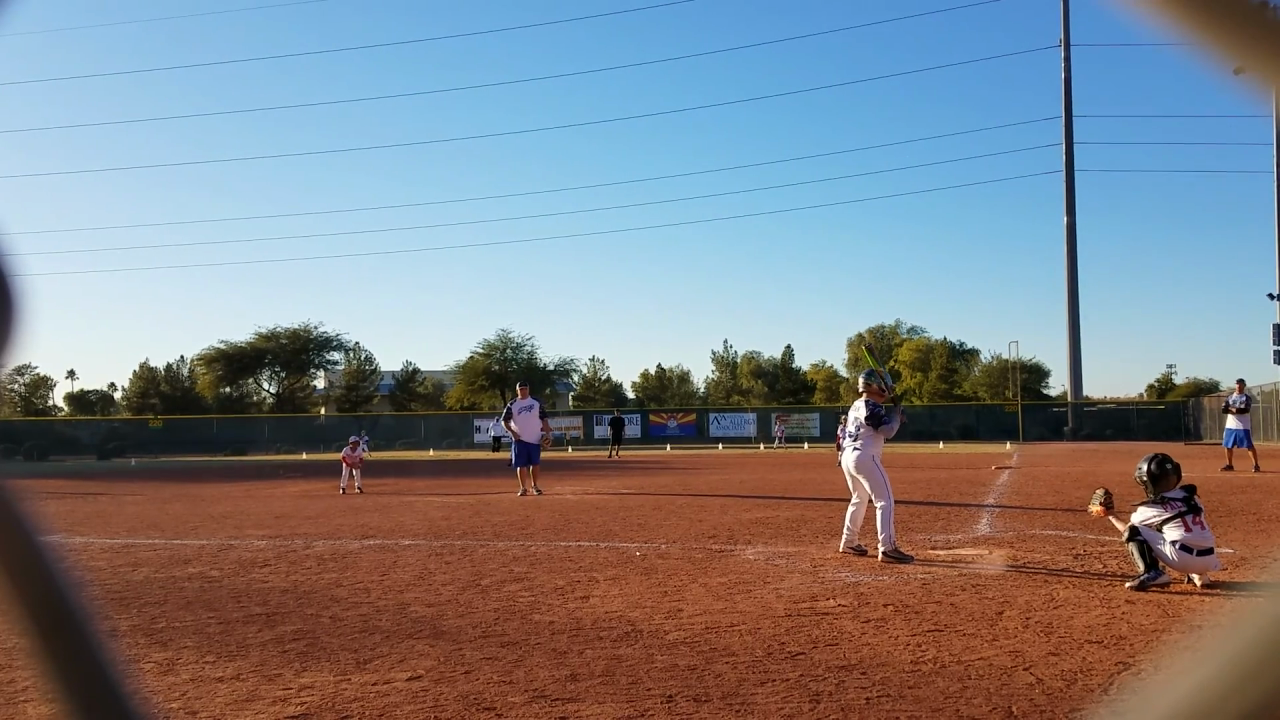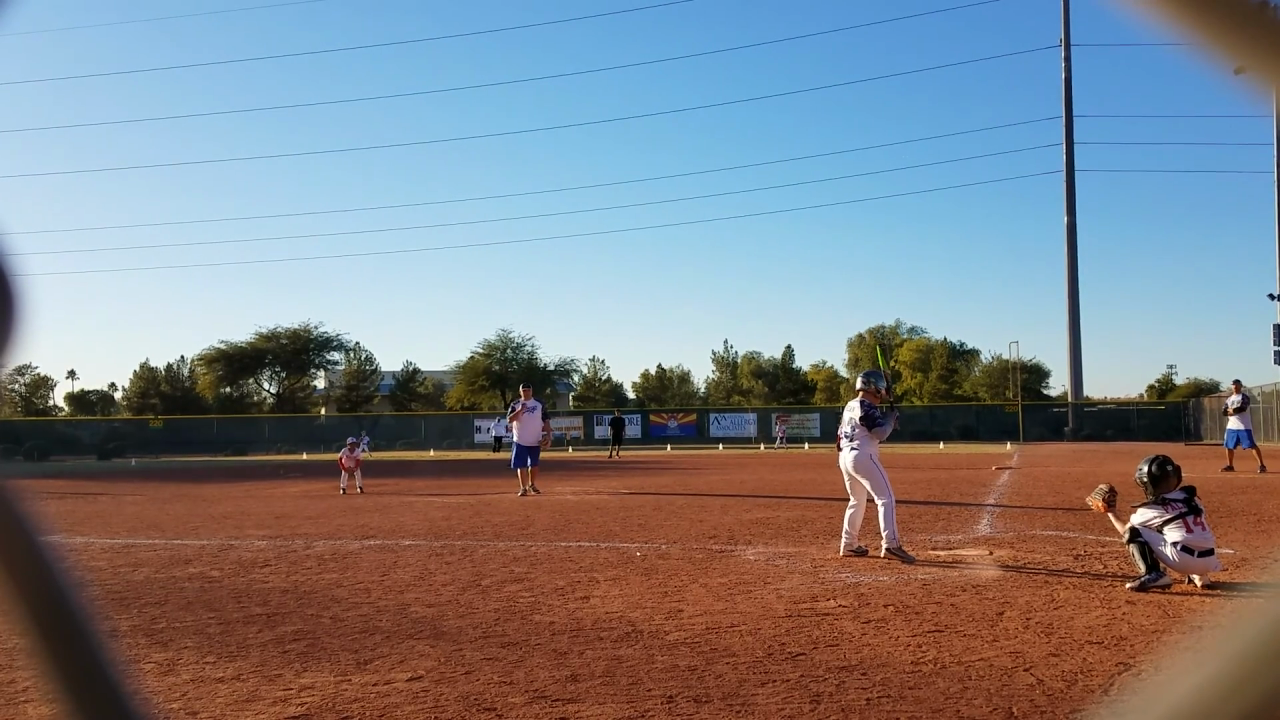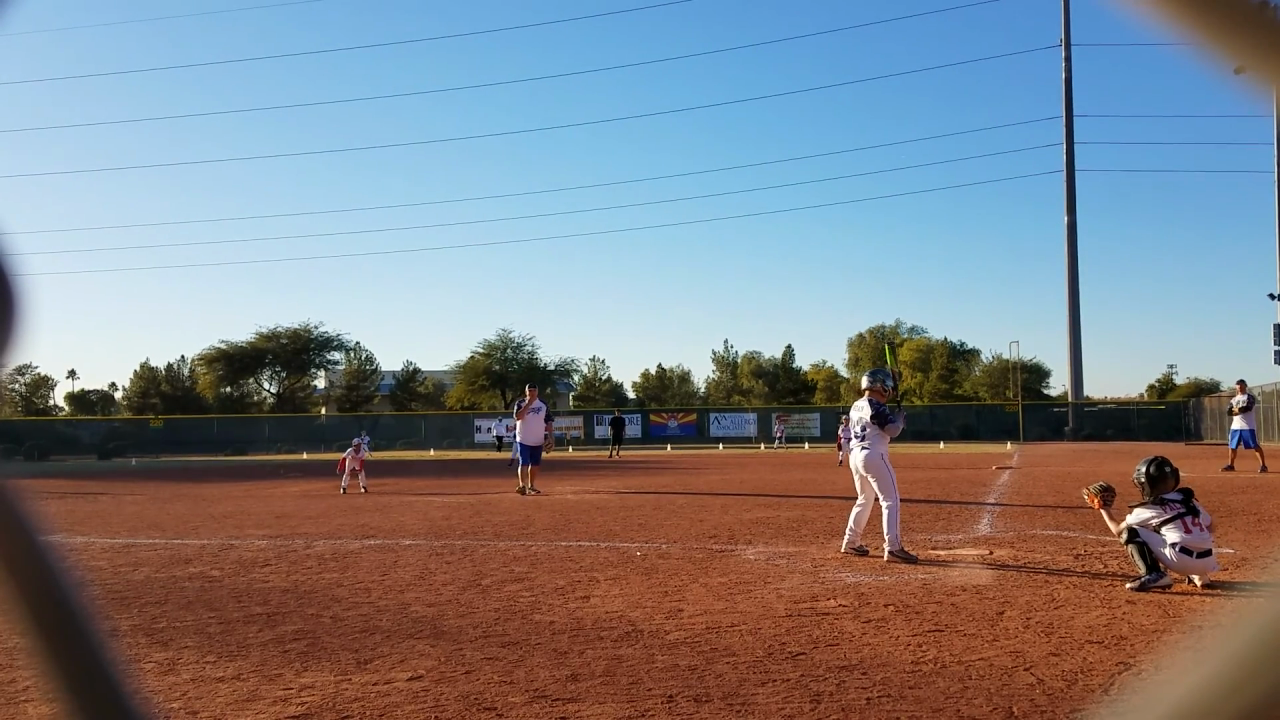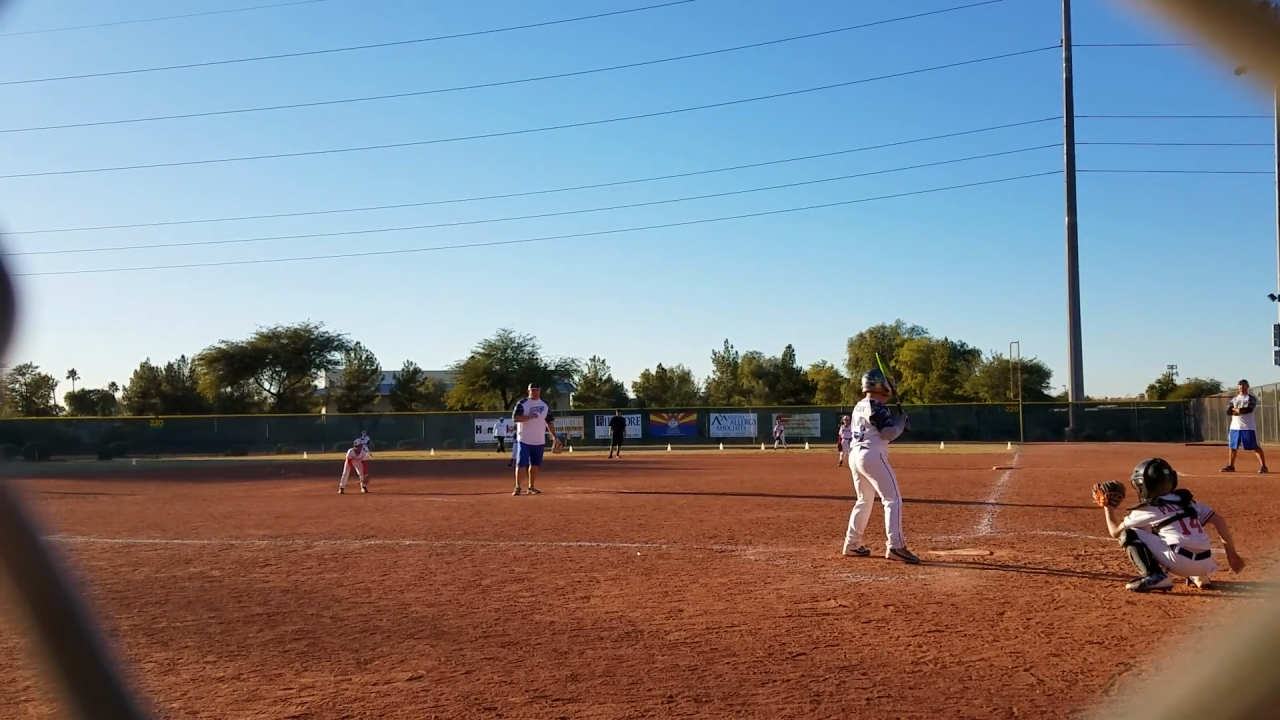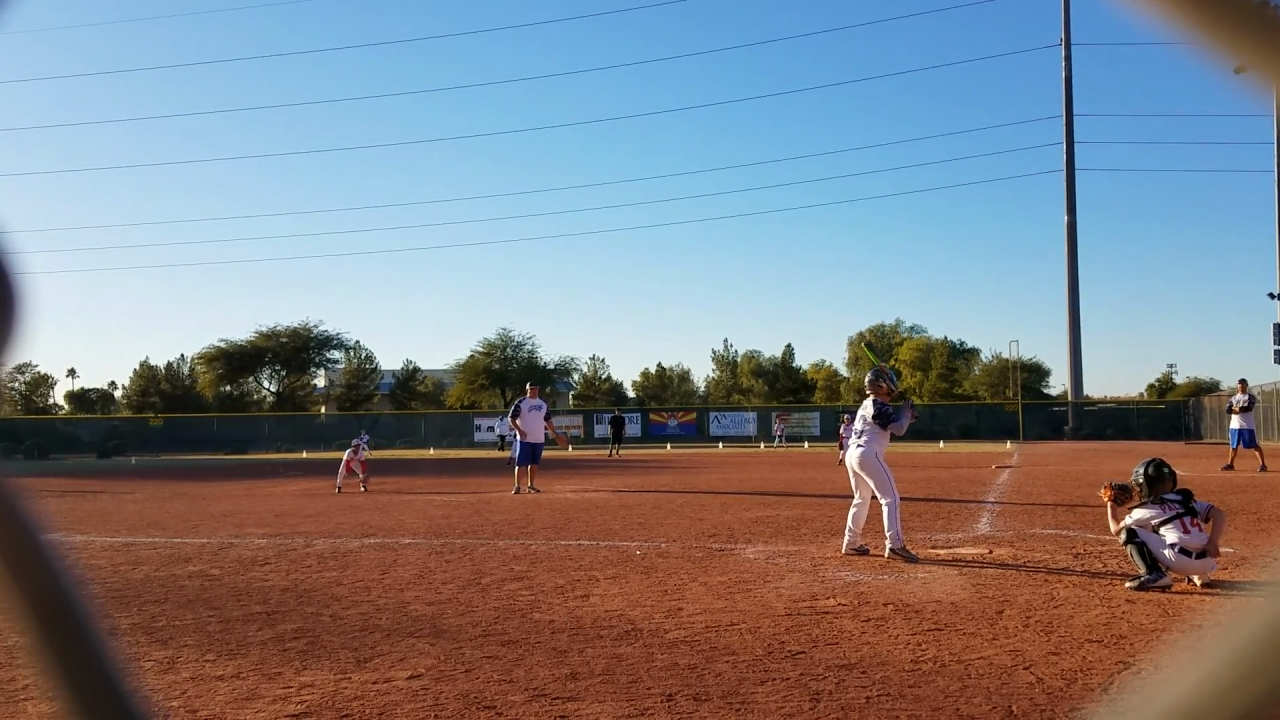
dt=0.3s
person 1, frame 1
left shoulder: (856, 406)
right shoulder: (873, 407)
right elbow: (888, 432)
left wrist: (891, 418)
right wrist: (896, 415)
left hip: (849, 456)
right hip: (865, 458)
left knee: (859, 499)
right knee: (885, 502)
left ankle: (849, 541)
right ankle: (887, 549)
person 1, frame 2
left shoulder: (849, 406)
right shoulder: (867, 408)
right elbow: (881, 434)
left wrist: (885, 420)
right wrist: (891, 419)
left hip: (846, 456)
right hip: (863, 457)
left knee: (857, 501)
right knee: (886, 499)
left ankle: (849, 544)
right ankle: (891, 545)
person 1, frame 3
left shoulder: (856, 406)
right shoulder: (876, 407)
right elbow: (893, 430)
left wrist: (892, 419)
right wrist: (900, 418)
left hip: (856, 455)
right hip: (874, 456)
left knee: (864, 500)
right knee: (891, 501)
left ankle: (851, 542)
right ankle: (893, 548)
person 1, frame 4
left shoulder: (859, 407)
right shoulder: (877, 408)
right elbow: (890, 434)
left wrist: (897, 424)
right wrist: (901, 422)
left hip: (855, 456)
right hip: (872, 456)
left knee: (864, 500)
right knee: (892, 500)
left ankle: (852, 544)
right ankle: (895, 546)
person 1, frame 5
left shoulder: (866, 405)
right shoulder: (880, 406)
left elbow: (887, 426)
right elbow: (898, 429)
left wrist: (905, 417)
right wrist: (906, 412)
left hip: (852, 454)
right hip: (868, 455)
left knee: (861, 499)
right knee: (890, 499)
left ankle: (851, 543)
right ankle: (895, 545)
